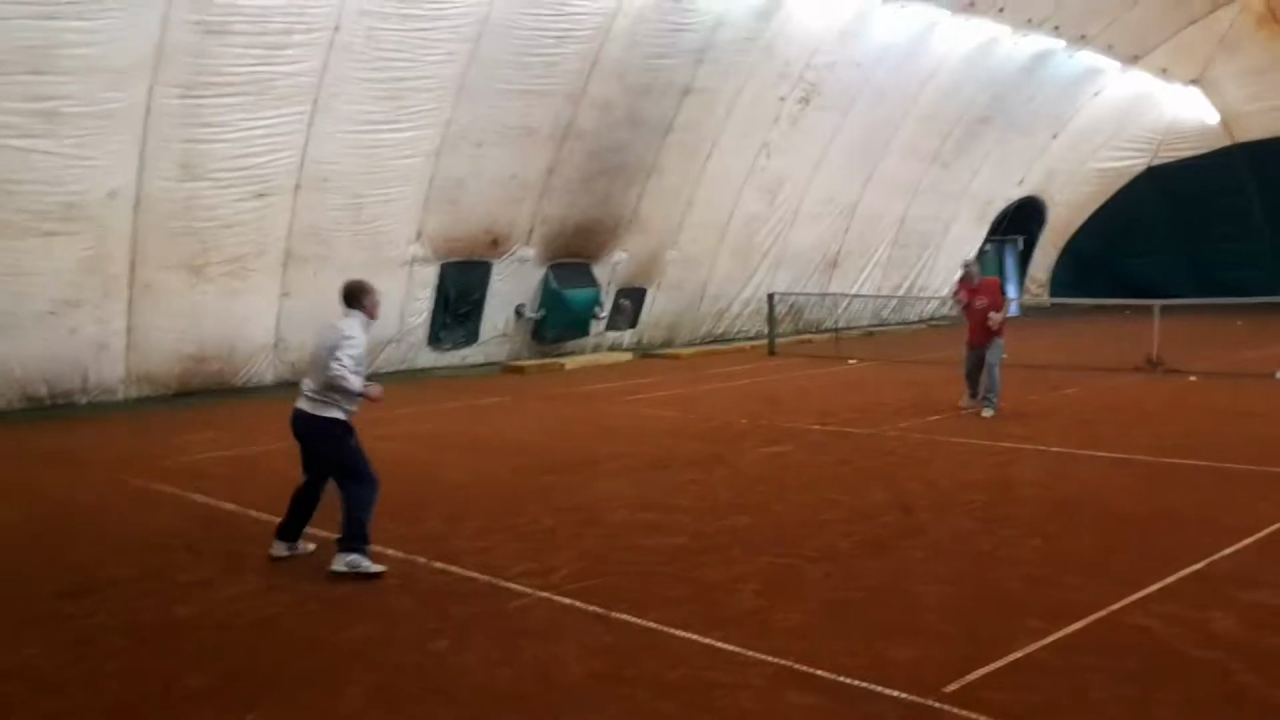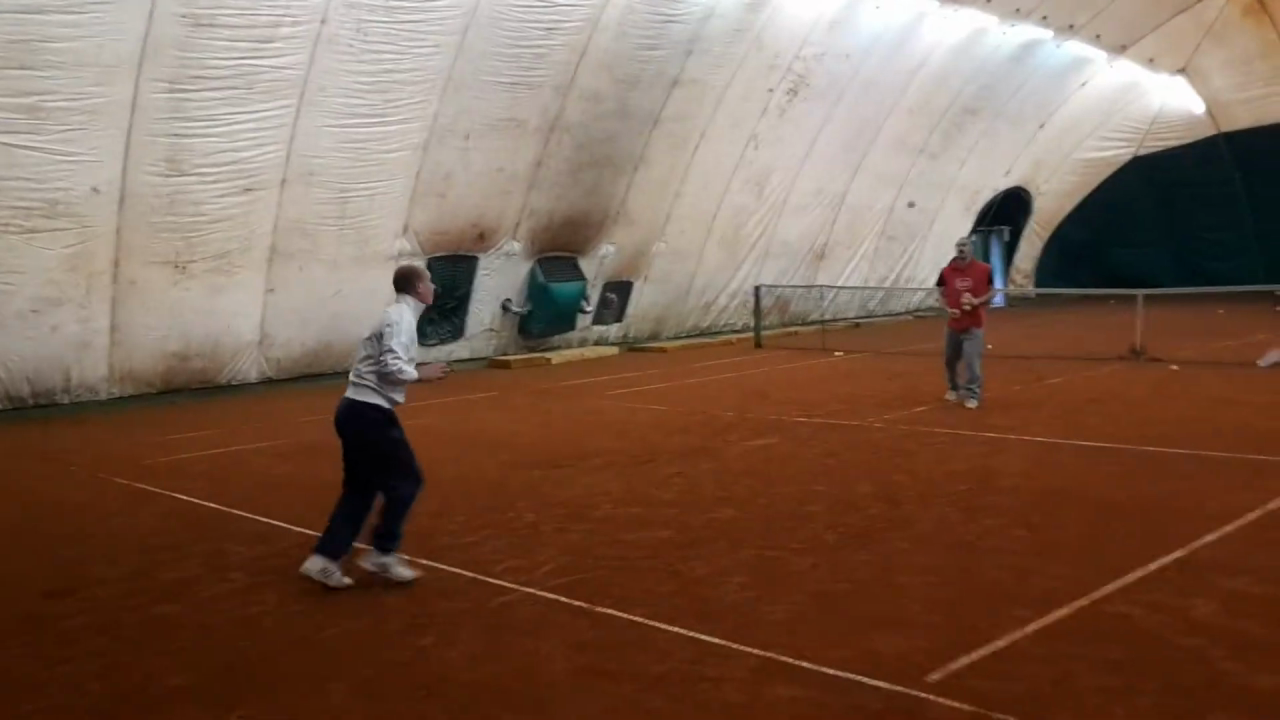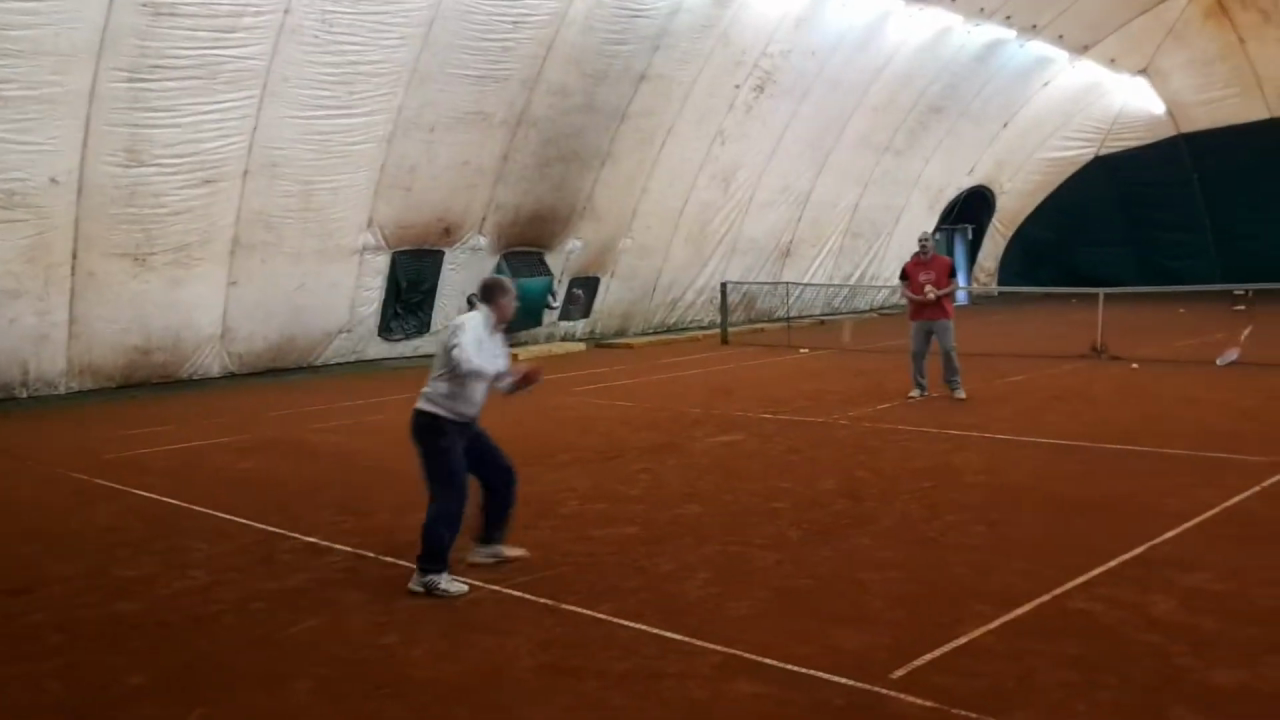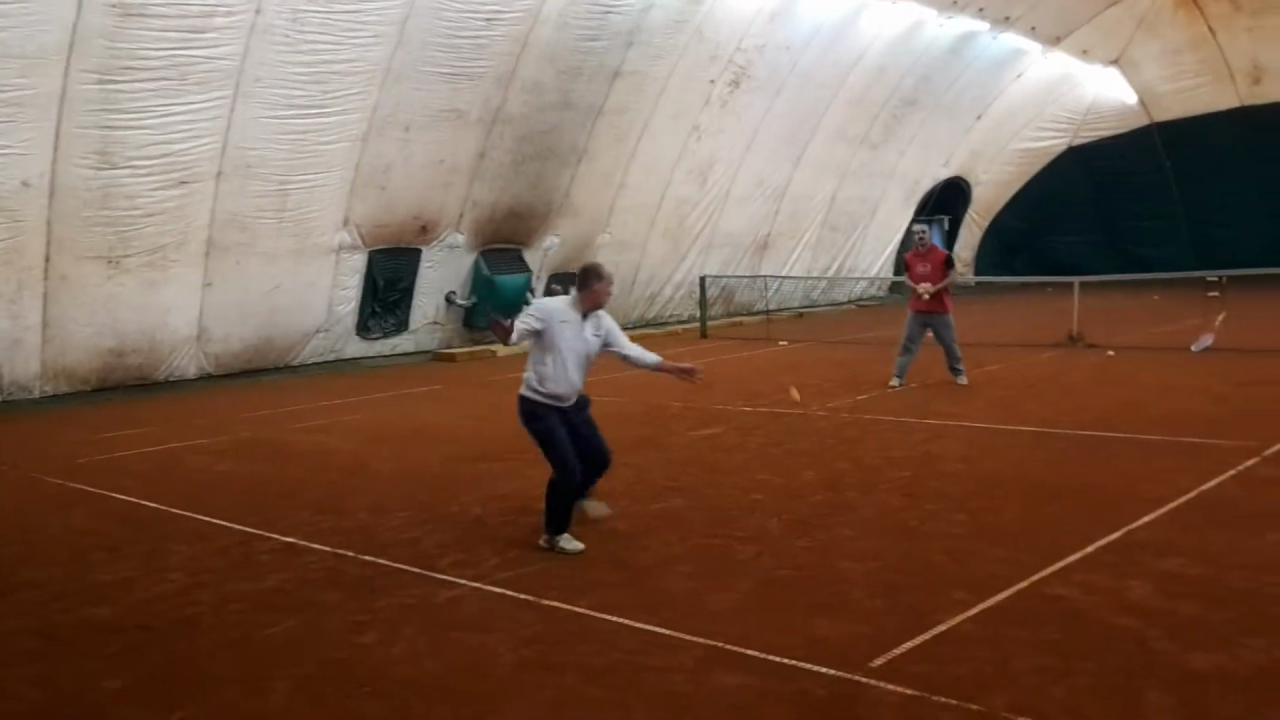
dt=0.4s
person 1, frame 1
left shoulder: (334, 329)
right shoulder: (355, 334)
right elbow: (337, 374)
left wrist: (359, 387)
right wrist: (365, 392)
left hip: (304, 415)
right hip: (326, 422)
left knee: (315, 481)
right knee: (362, 484)
left ankle: (285, 541)
right ankle: (351, 555)
person 1, frame 2
left shoulder: (396, 316)
right shoulder: (401, 317)
right elbow: (392, 365)
left wrist: (418, 373)
right wrist: (421, 374)
left hip: (354, 408)
right hip: (370, 413)
left knee: (357, 489)
right knee: (406, 481)
left ankle: (325, 560)
right ankle: (381, 553)
person 1, frame 3
left shoulder: (495, 338)
right shoulder: (469, 325)
left elbow: (501, 382)
right elbow: (464, 364)
left wrist: (519, 379)
right wrist: (506, 368)
left hip: (463, 422)
right hip: (435, 421)
left knee: (501, 476)
right knee: (450, 495)
left ankle: (488, 545)
right ankle: (429, 574)
person 1, frame 4
left shoulder: (602, 322)
right shoulder: (546, 309)
left elbow: (630, 350)
right elbow: (514, 334)
left wrist: (671, 368)
right wrist: (505, 333)
left hip: (571, 404)
right hip: (538, 405)
left knee: (599, 458)
right knee: (567, 468)
left ankle: (575, 497)
right ankle: (555, 534)
